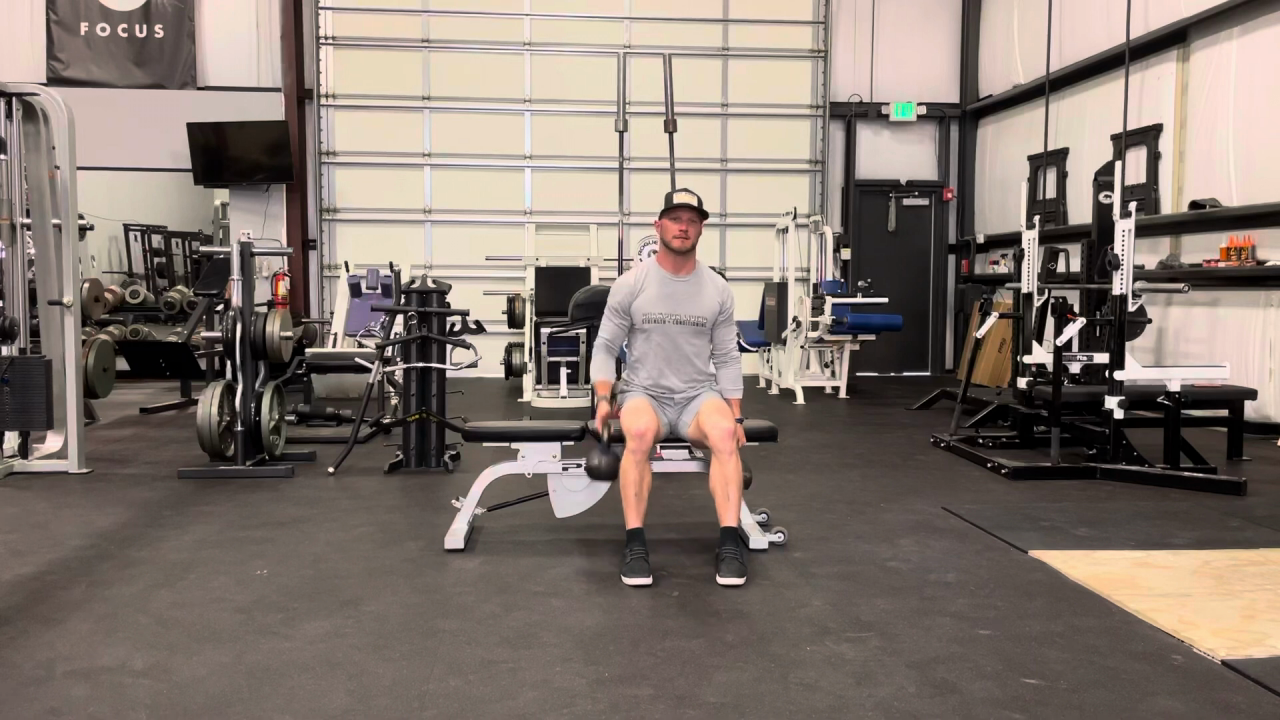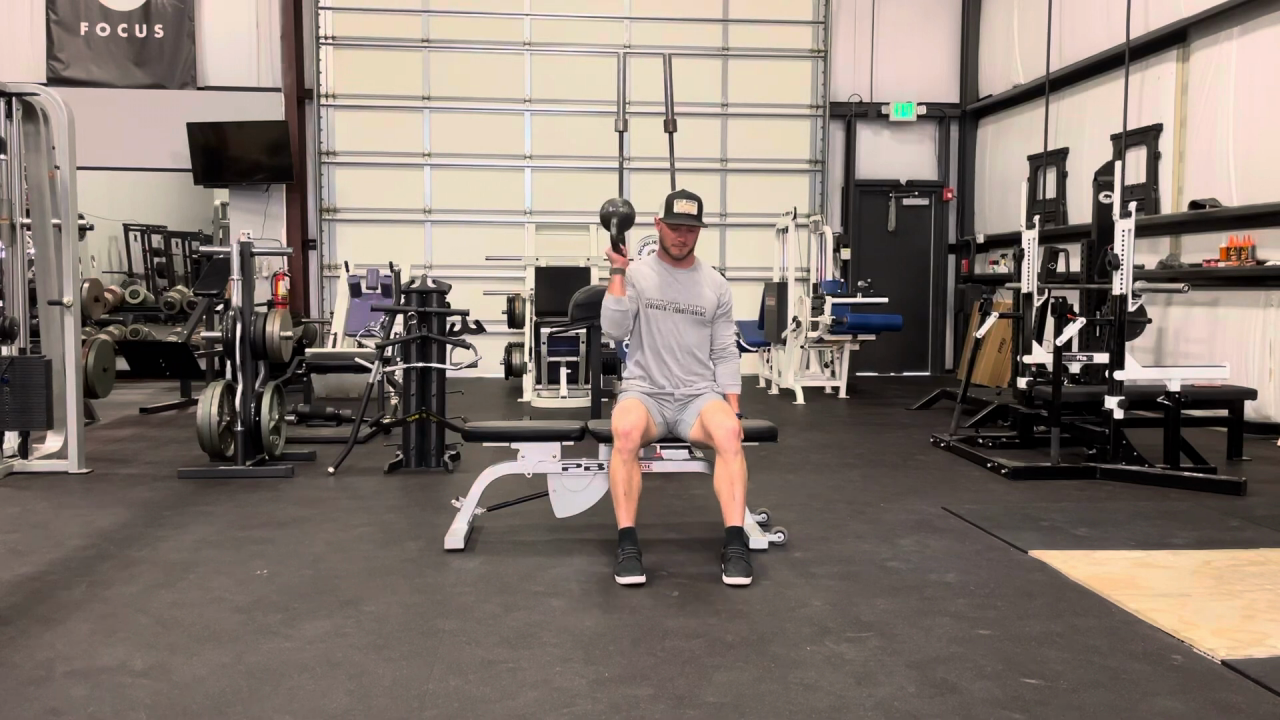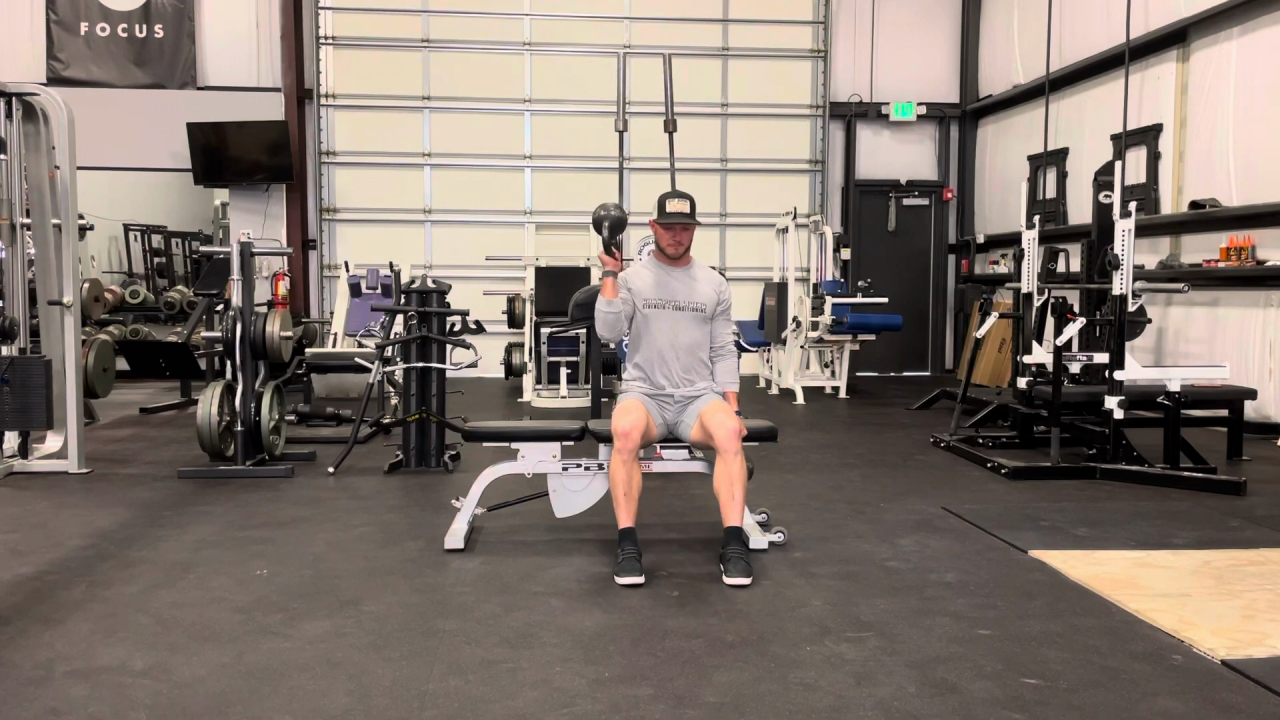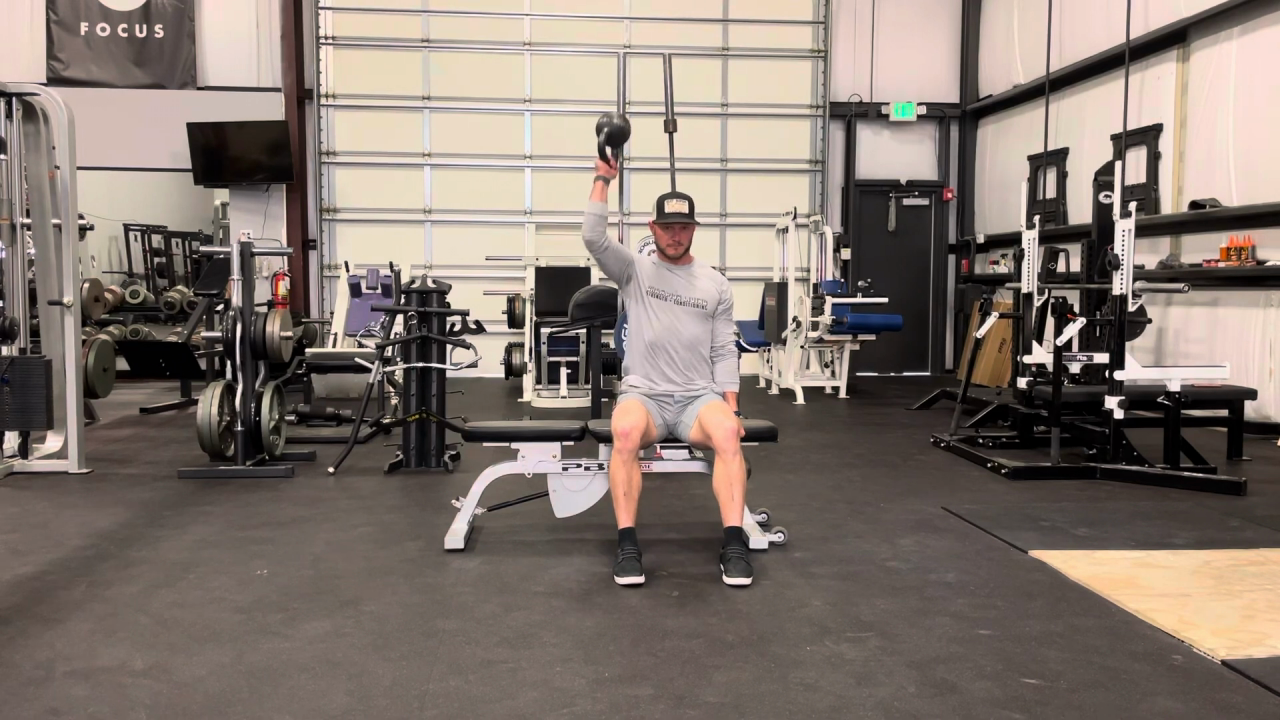
dt=0.7s
person 1, frame 1
left shoulder: (718, 289)
right shoulder: (631, 284)
left elbow: (727, 358)
right elbow: (606, 346)
left wrist: (736, 417)
right wrist: (603, 399)
left hip: (698, 396)
right hip: (644, 394)
left knee: (724, 434)
right knee: (639, 434)
left ankle: (730, 543)
right ankle: (635, 543)
person 1, frame 2
left shoulder: (716, 285)
right shoulder: (636, 274)
left elbow: (725, 354)
right elbow: (615, 328)
left wrist: (734, 411)
right wrist: (618, 271)
left hip: (698, 395)
right hip: (644, 392)
left knee: (728, 434)
right knee: (625, 432)
left ankle: (734, 543)
right ankle: (627, 544)
person 1, frame 3
left shoulder: (714, 284)
right shoulder: (632, 278)
left elbow: (723, 351)
right elbow: (608, 331)
left wrist: (733, 408)
right wrist: (610, 273)
left hip: (699, 395)
right hip: (644, 393)
left knee: (729, 433)
right knee: (625, 431)
left ankle: (734, 544)
right ankle: (627, 543)
person 1, frame 4
left shoulder: (716, 284)
right shoulder: (634, 271)
left elbow: (724, 352)
right elbow: (594, 238)
left wrist: (731, 407)
right wrist: (603, 180)
left hip: (699, 396)
right hip: (643, 393)
left knee: (727, 434)
right knee: (625, 432)
left ankle: (734, 544)
right ankle: (627, 545)
